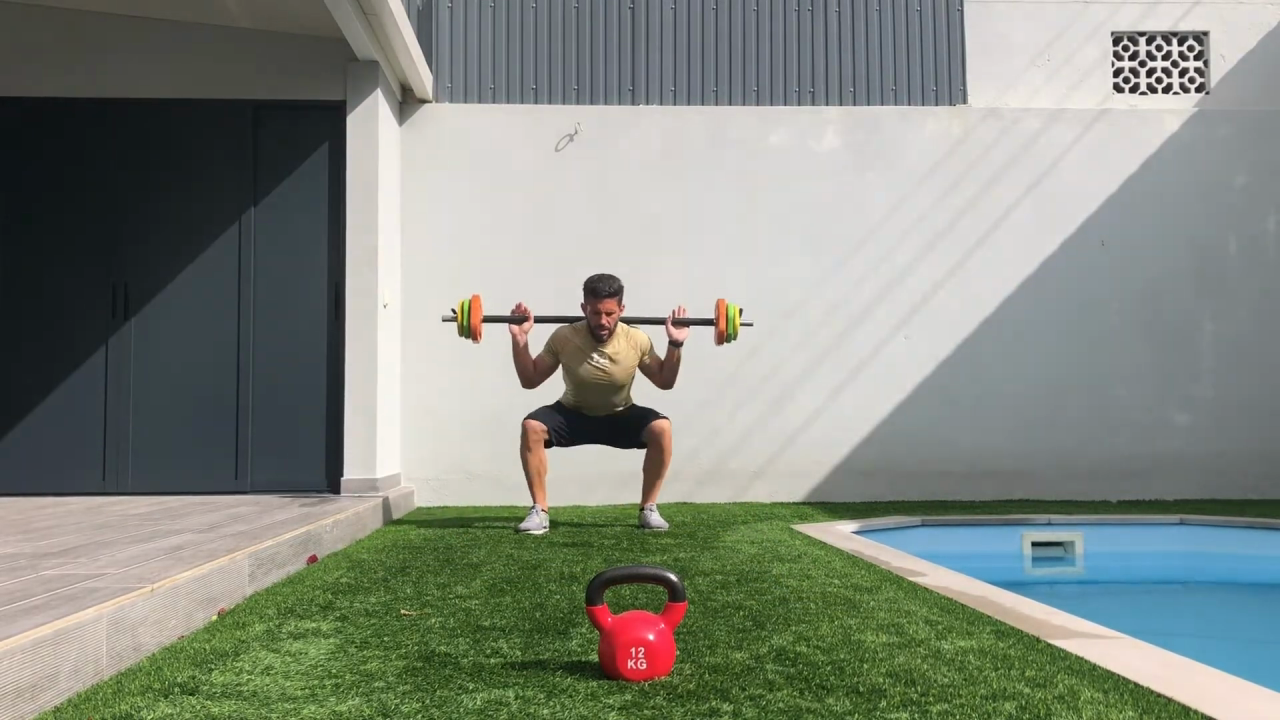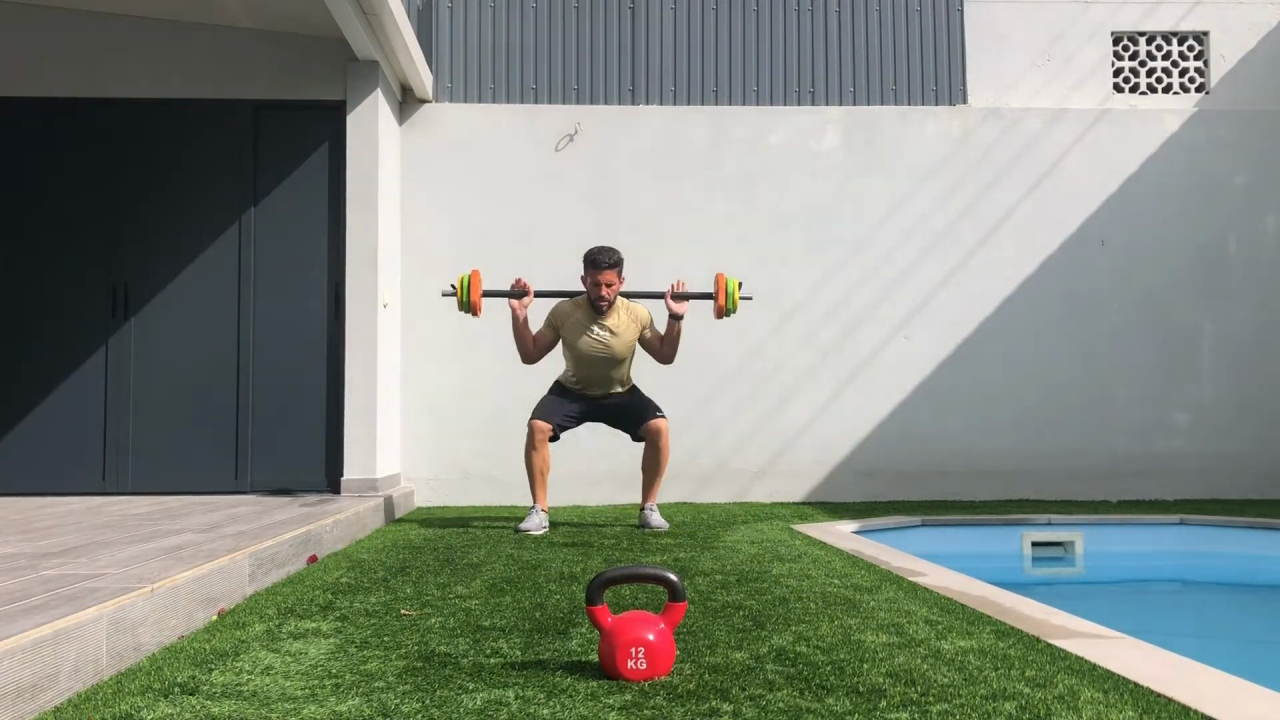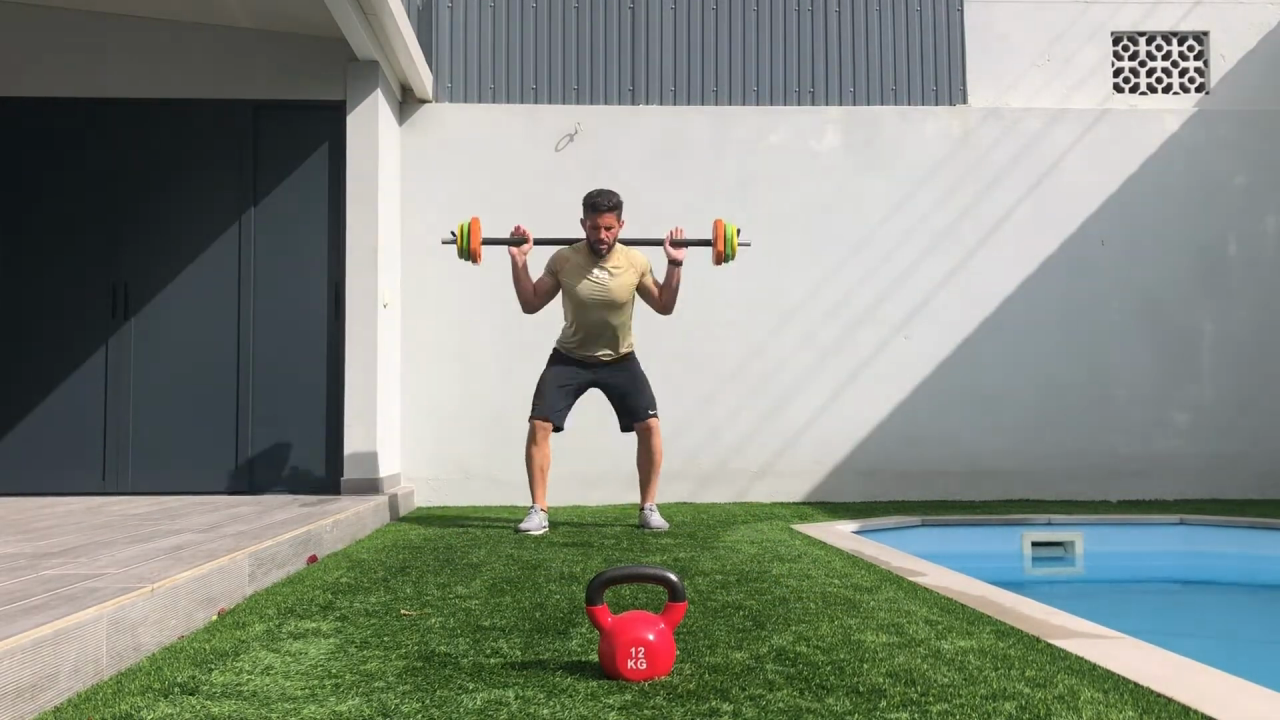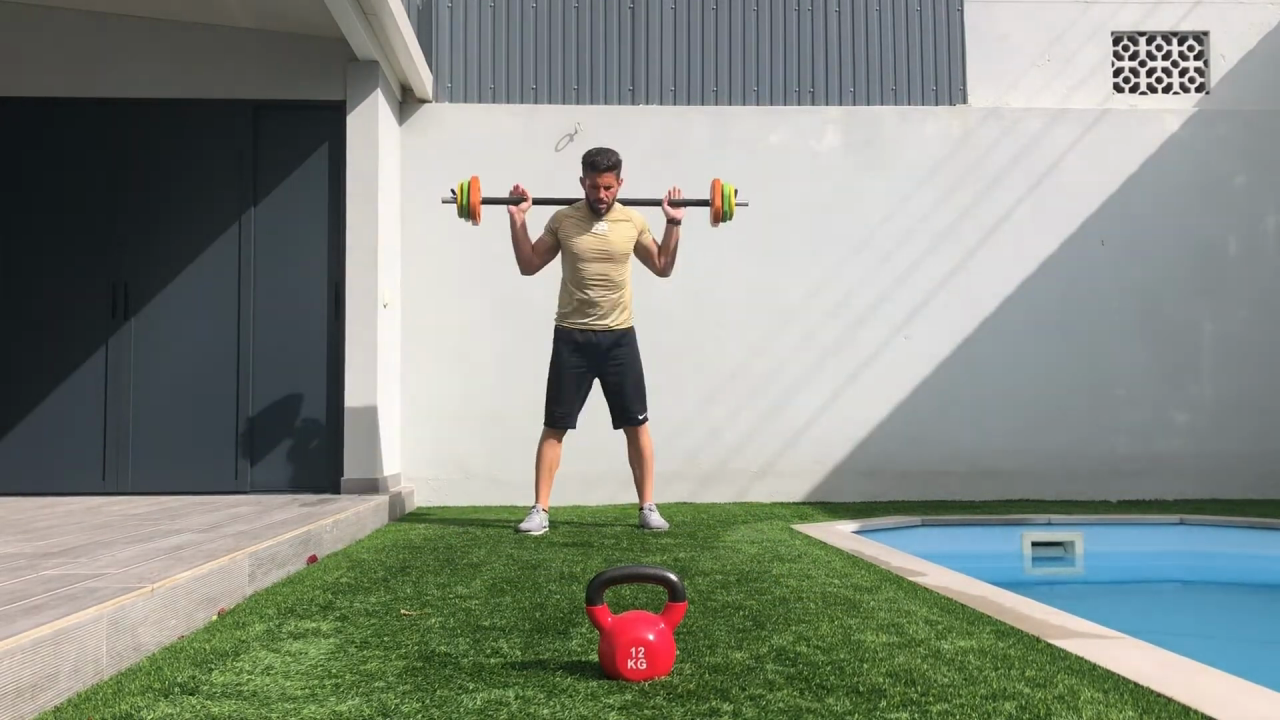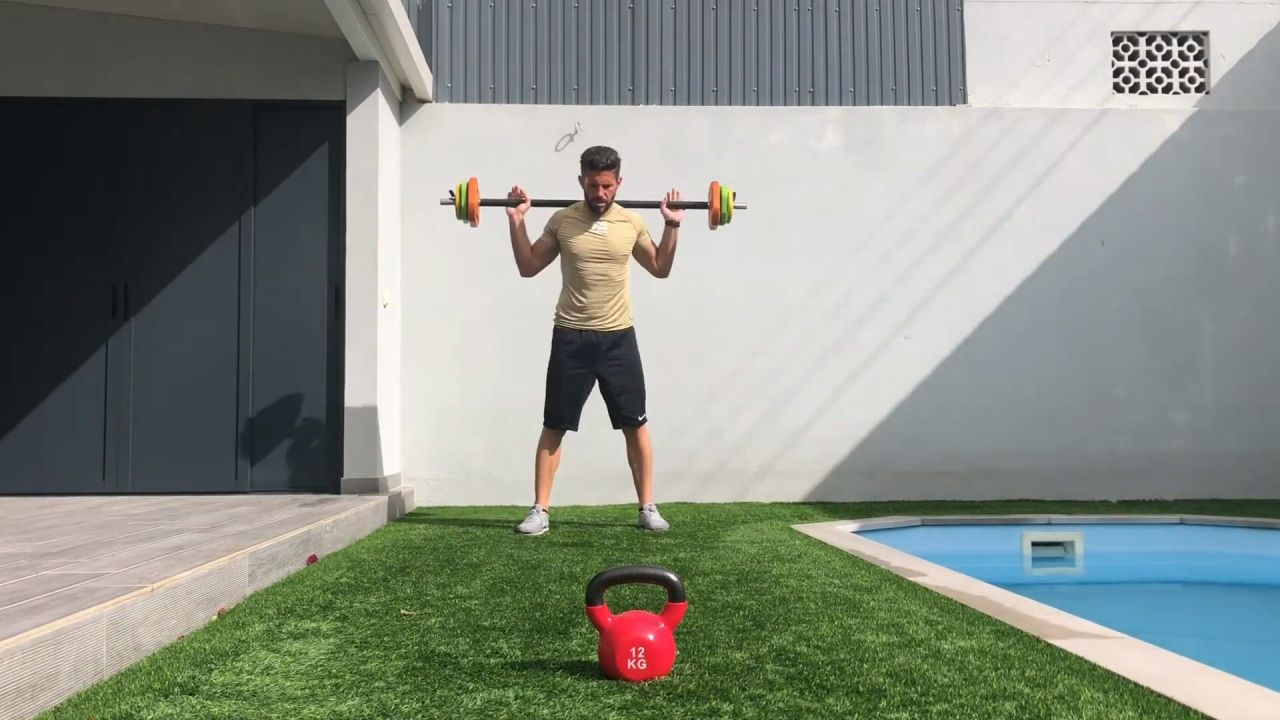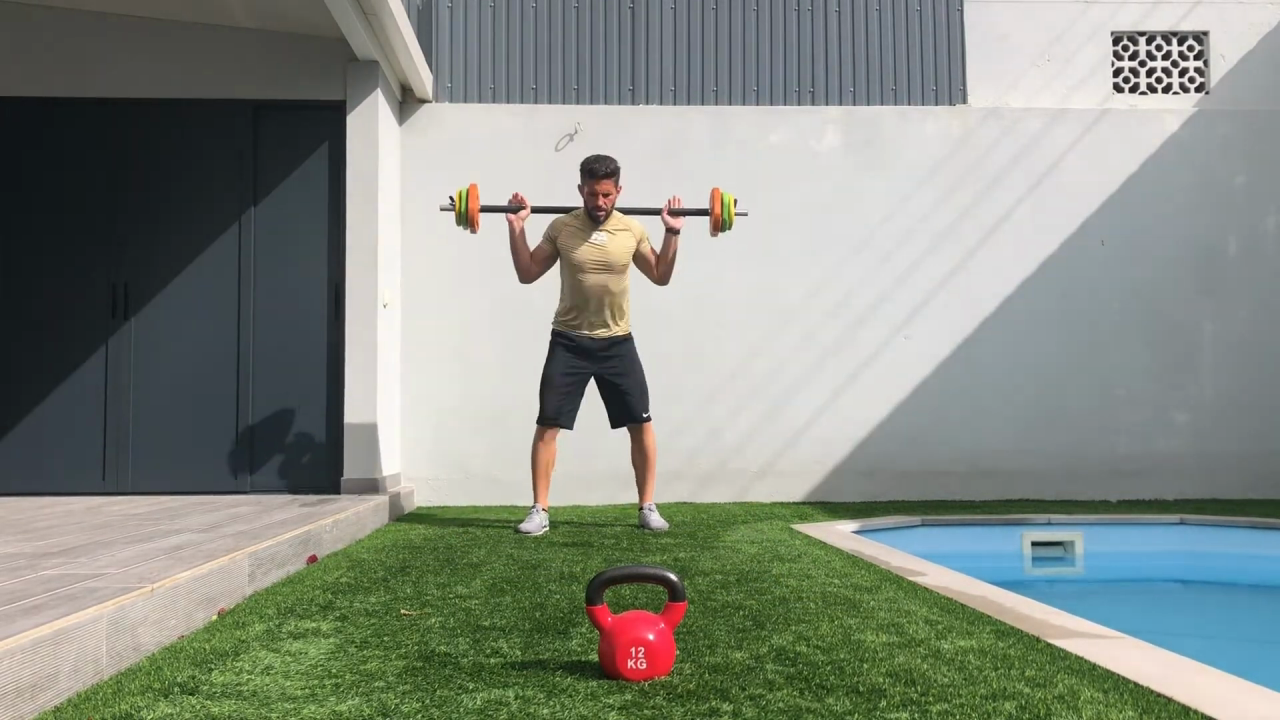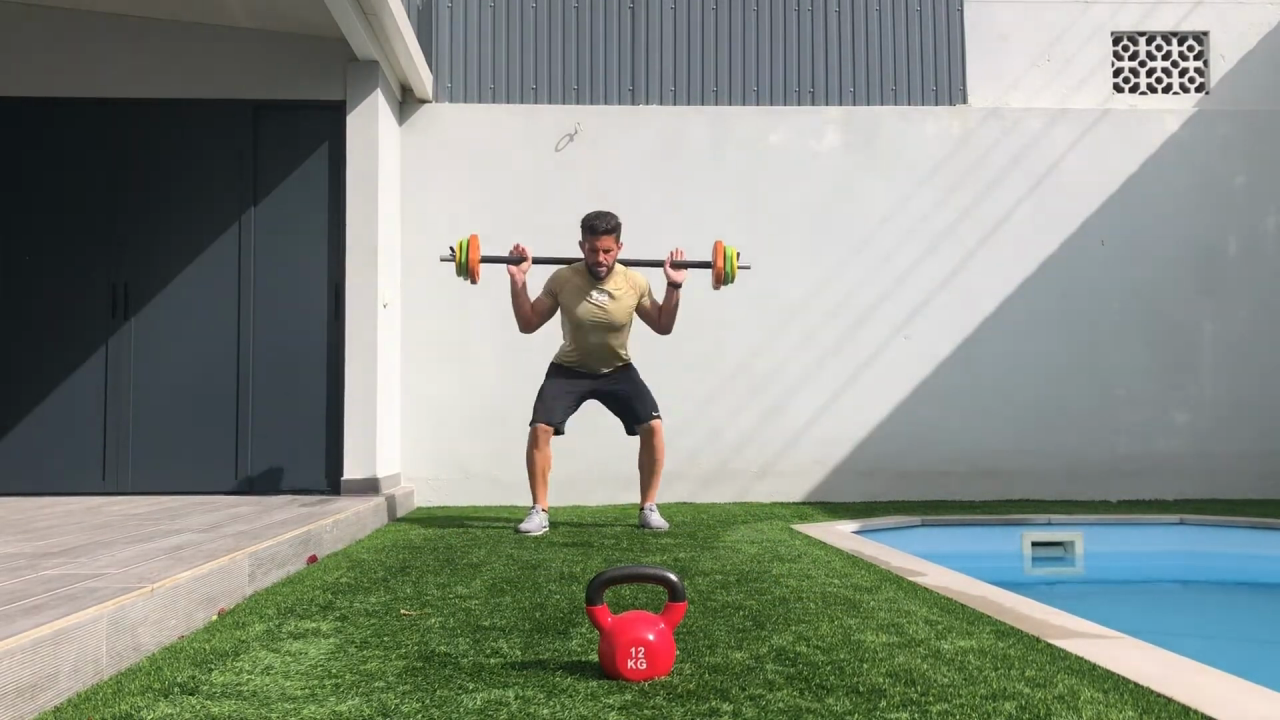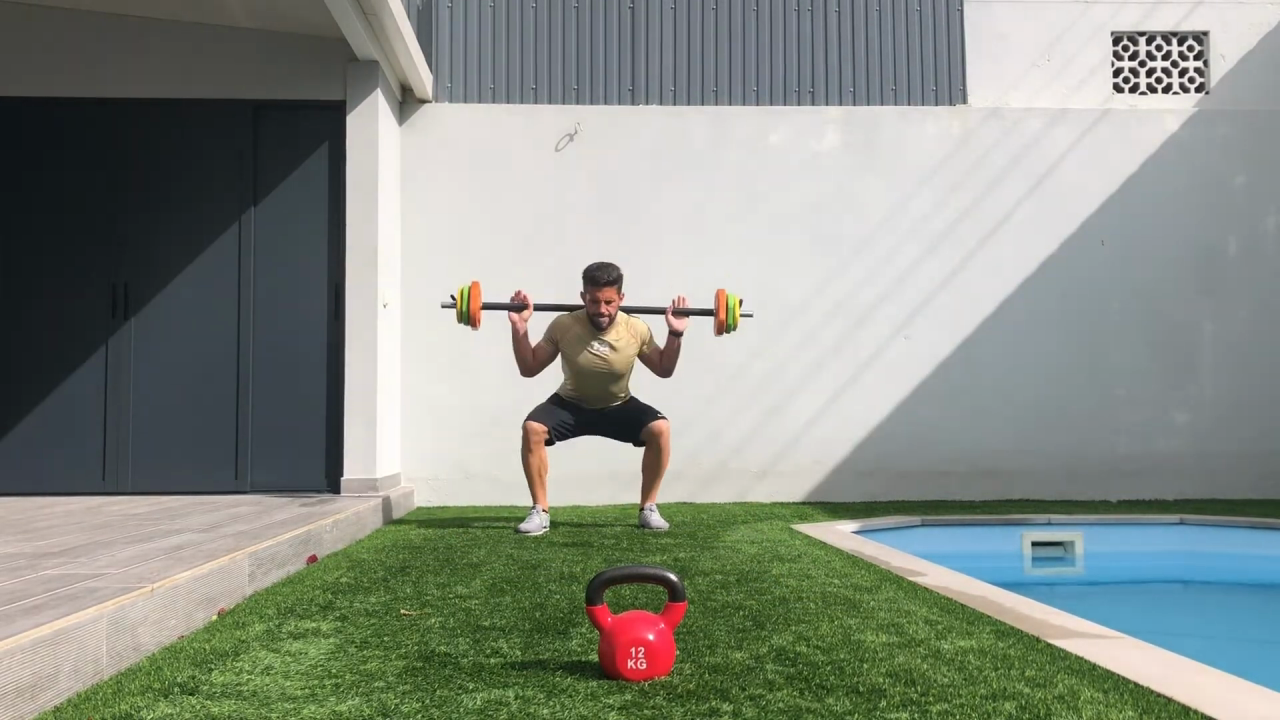
dt=0.1s
person 1, frame 1
left shoulder: (636, 341)
right shoulder: (564, 338)
left elbow: (665, 381)
right elbow: (529, 380)
left wrist: (675, 346)
right wrist: (520, 342)
left hip: (620, 415)
right hip: (572, 414)
left knee: (661, 430)
right knee: (532, 428)
left ankle: (648, 509)
right ankle: (539, 512)
person 1, frame 2
left shoulder: (636, 315)
right shoulder: (564, 313)
left elbow: (665, 356)
right elbow: (530, 355)
left wrist: (674, 319)
right wrist: (520, 316)
left hip: (621, 394)
right hip: (572, 392)
left knee: (659, 428)
right knee: (537, 428)
left ankle: (649, 508)
right ankle: (539, 511)
person 1, frame 3
left shoulder: (636, 261)
right shoulder: (564, 259)
left elbow: (664, 306)
right elbow: (531, 304)
left wrist: (674, 266)
right wrist: (519, 263)
left hip: (619, 359)
right hip: (570, 359)
left knee: (649, 425)
right knee: (540, 424)
left ankle: (648, 508)
right ankle: (539, 510)
person 1, frame 4
left shoulder: (633, 221)
right shoulder: (563, 220)
left elbow: (662, 267)
right elbow: (528, 265)
left wrist: (673, 223)
right wrist: (517, 218)
left hip: (619, 336)
right hip: (571, 336)
left knee: (636, 425)
right knee: (554, 427)
left ankle: (647, 506)
right ankle: (540, 510)
person 1, frame 5
left shoulder: (632, 222)
right shoulder: (562, 220)
left elbow: (660, 269)
right elbow: (528, 268)
left wrist: (672, 226)
right wrist: (517, 222)
left hip: (618, 338)
right hip: (570, 337)
left knee: (635, 425)
right knee: (554, 428)
left ankle: (647, 508)
right ankle: (540, 510)
person 1, frame 6
left shoulder: (632, 229)
right shoulder: (561, 227)
left elbow: (660, 276)
right elbow: (527, 274)
left wrist: (672, 233)
right wrist: (517, 228)
left hip: (616, 342)
right hip: (569, 341)
left knee: (640, 423)
right knee: (548, 425)
left ankle: (647, 507)
right ankle: (540, 509)
person 1, frame 7
left shoulder: (634, 283)
right shoulder: (562, 280)
left elbow: (662, 326)
right elbow: (527, 324)
left wrist: (674, 287)
right wrist: (518, 283)
left hip: (617, 371)
right hip: (570, 370)
left knee: (653, 426)
right knee: (541, 429)
left ankle: (649, 508)
right ankle: (539, 511)
person 1, frame 8
left shoulder: (636, 330)
right shoulder: (563, 326)
left elbow: (663, 370)
right elbow: (529, 368)
left wrist: (675, 335)
right wrist: (519, 328)
left hip: (618, 406)
right hip: (571, 404)
left knee: (660, 429)
right knee: (533, 428)
left ankle: (648, 508)
right ankle: (540, 510)
